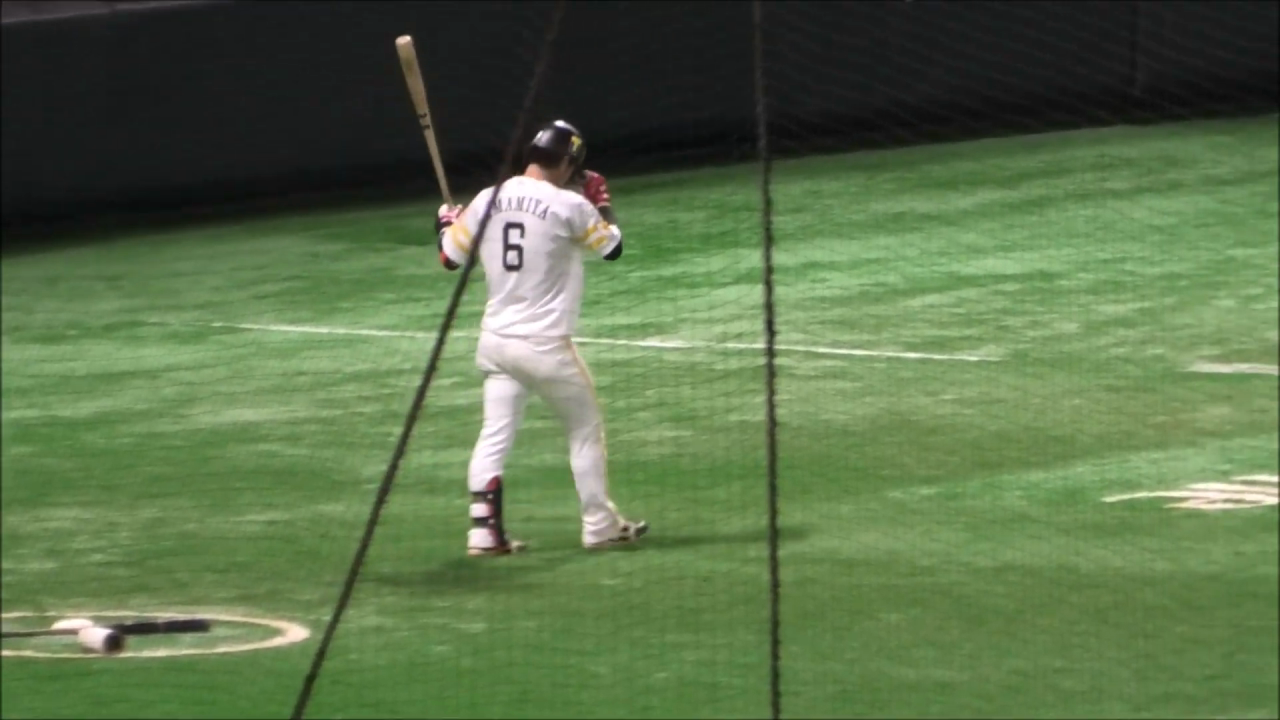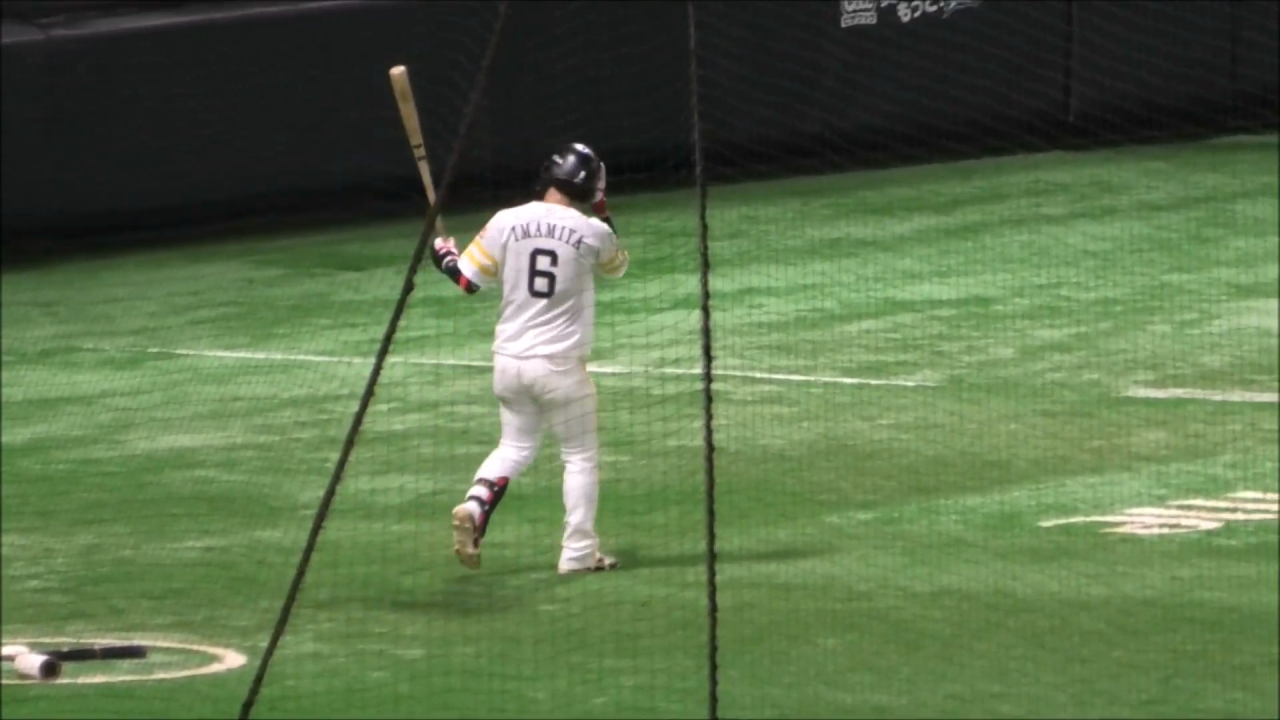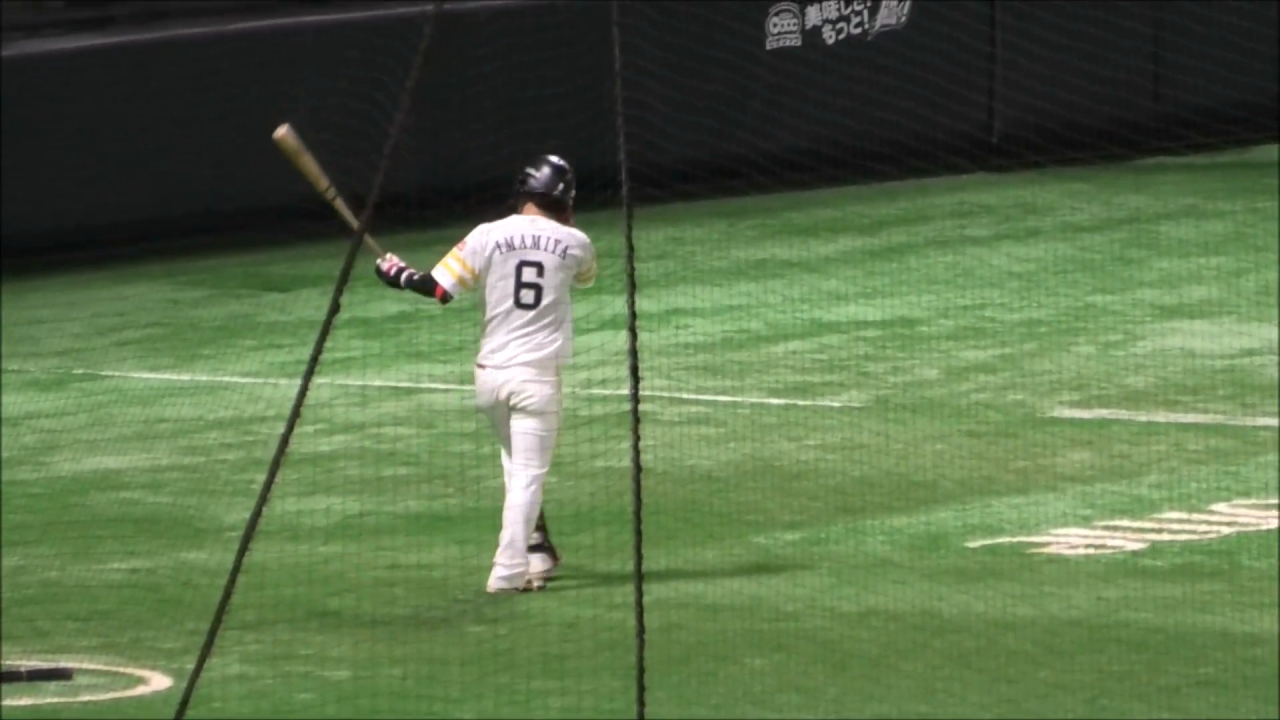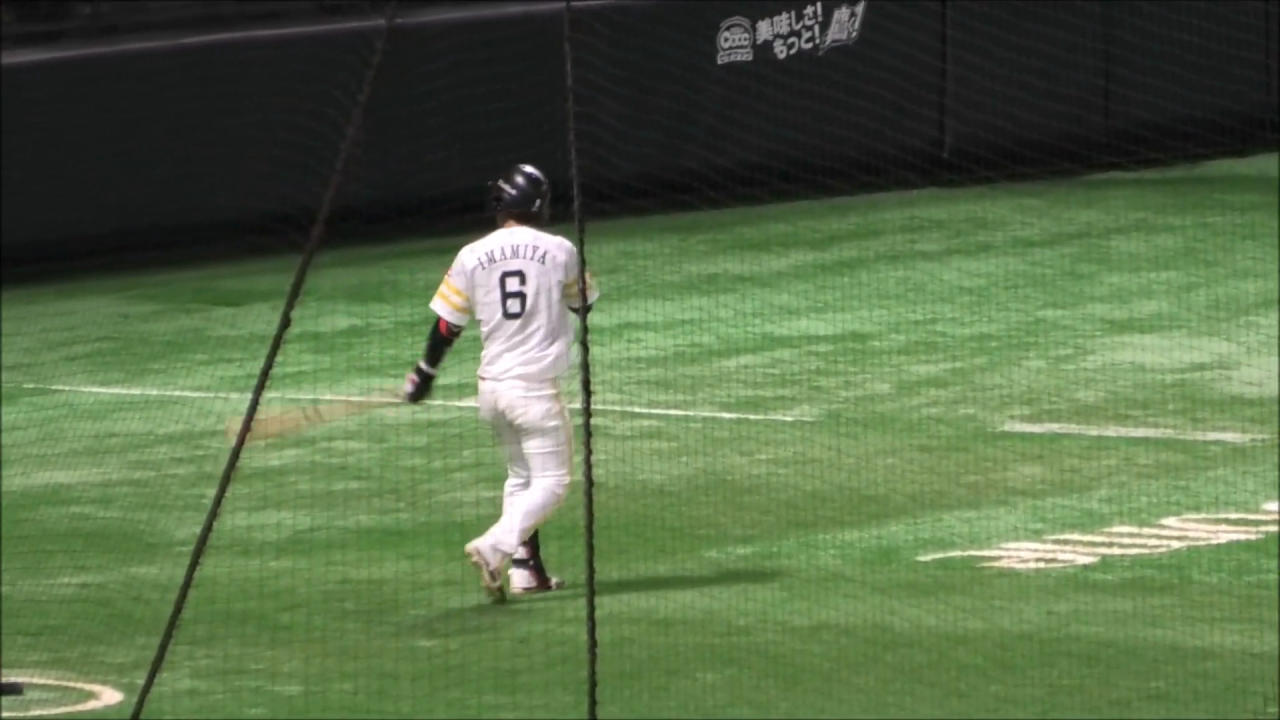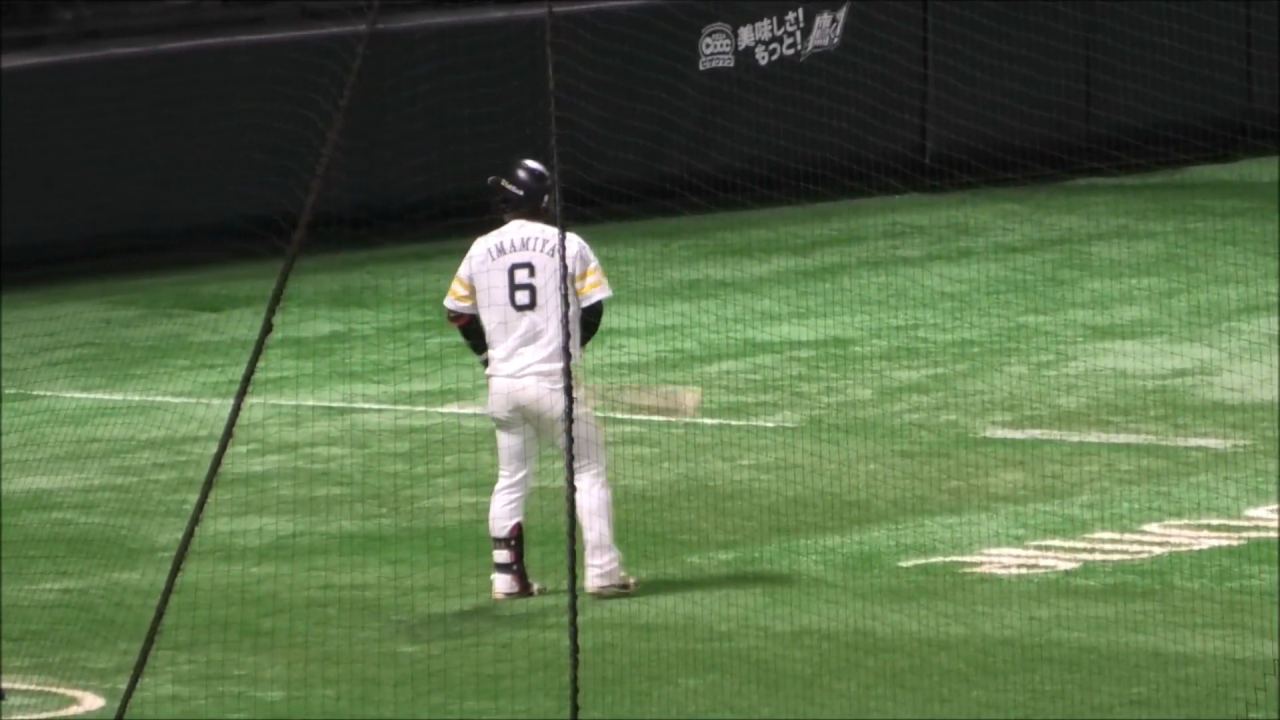
dt=0.3s
person 1, frame 1
left shoulder: (487, 200)
right shoulder: (570, 205)
left elbow: (450, 257)
right elbow: (613, 249)
left wrist: (445, 223)
right wrist: (601, 200)
left hip: (496, 339)
right hip: (544, 343)
left knee: (495, 435)
right knee: (585, 429)
left ankle: (485, 528)
right ankle: (599, 525)
person 1, frame 2
left shoulder: (506, 221)
right shoulder: (595, 232)
left elbow: (467, 280)
right elbow: (617, 269)
left wrist: (444, 256)
right wrist: (600, 210)
left hip: (509, 360)
right hip: (561, 363)
left knee: (514, 447)
right knee: (580, 457)
left ankle: (475, 505)
right ankle: (579, 553)
person 1, frame 3
left shoulder: (486, 236)
right shoulder: (575, 243)
left elbow: (439, 288)
left wrist: (398, 274)
right wrist: (564, 222)
left hip: (490, 373)
right hip: (537, 375)
left knee: (517, 462)
right knee: (529, 474)
left ankle: (536, 552)
right ankle: (508, 572)
person 1, frame 4
left shoulder: (472, 255)
right shoulder: (559, 250)
left elbow: (446, 324)
right elbow: (583, 304)
left wrist: (422, 373)
left hip: (492, 386)
right hip: (536, 387)
left knee: (521, 477)
right knee: (551, 482)
left ankle: (525, 572)
right ankle: (492, 546)
person 1, frame 5
left shoulder: (482, 249)
right shoulder: (569, 244)
left elbow: (459, 315)
right elbow: (593, 313)
left hip: (505, 382)
right hip: (552, 382)
left knee: (512, 479)
right knee: (590, 472)
left ankle: (507, 575)
right ankle: (602, 572)
